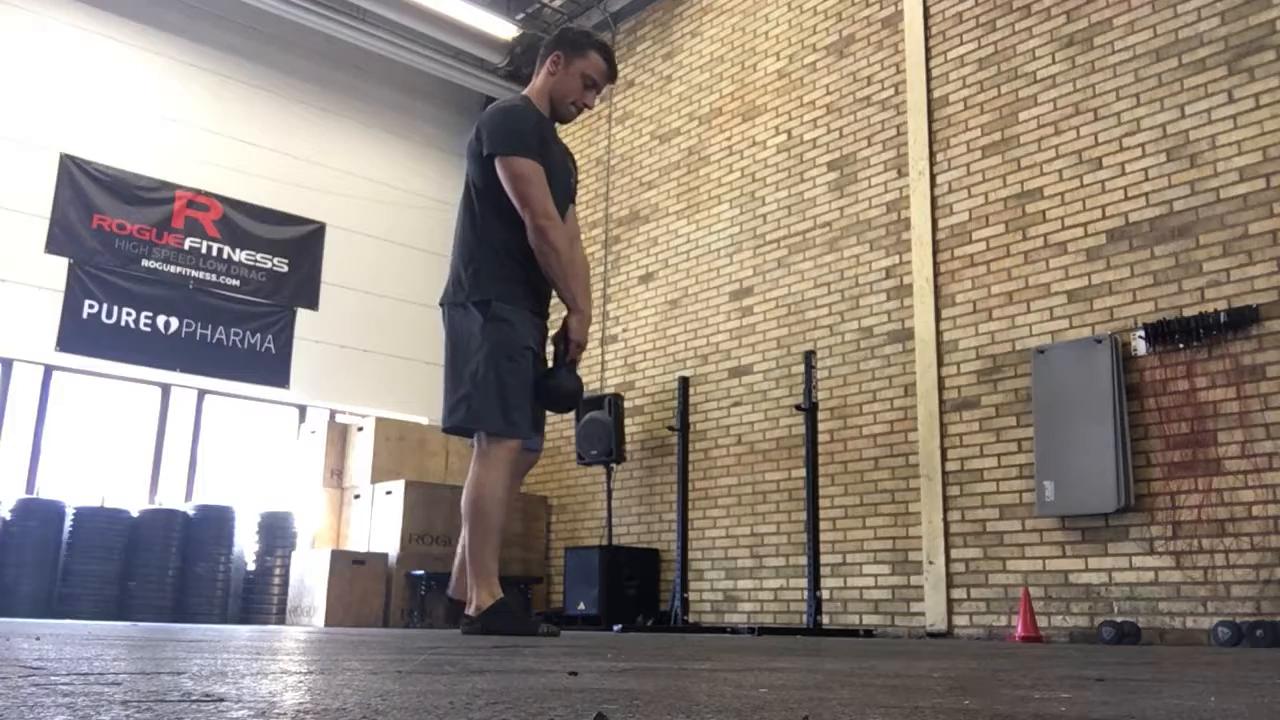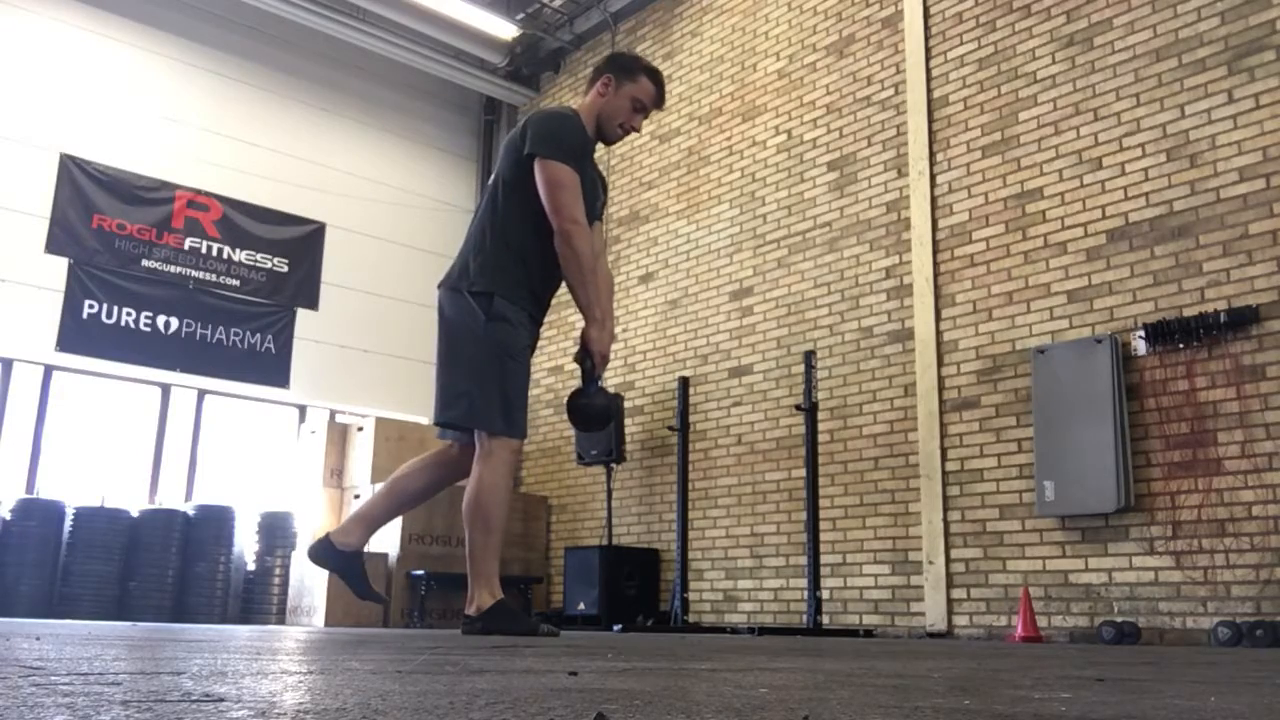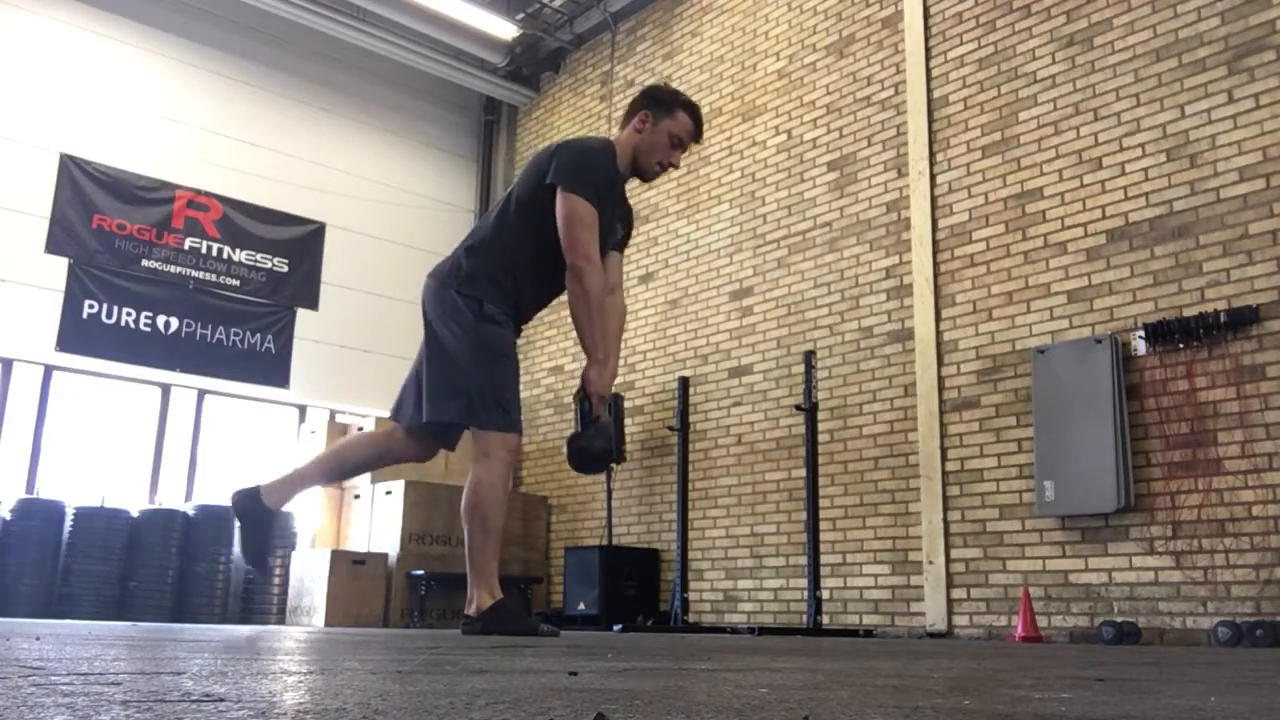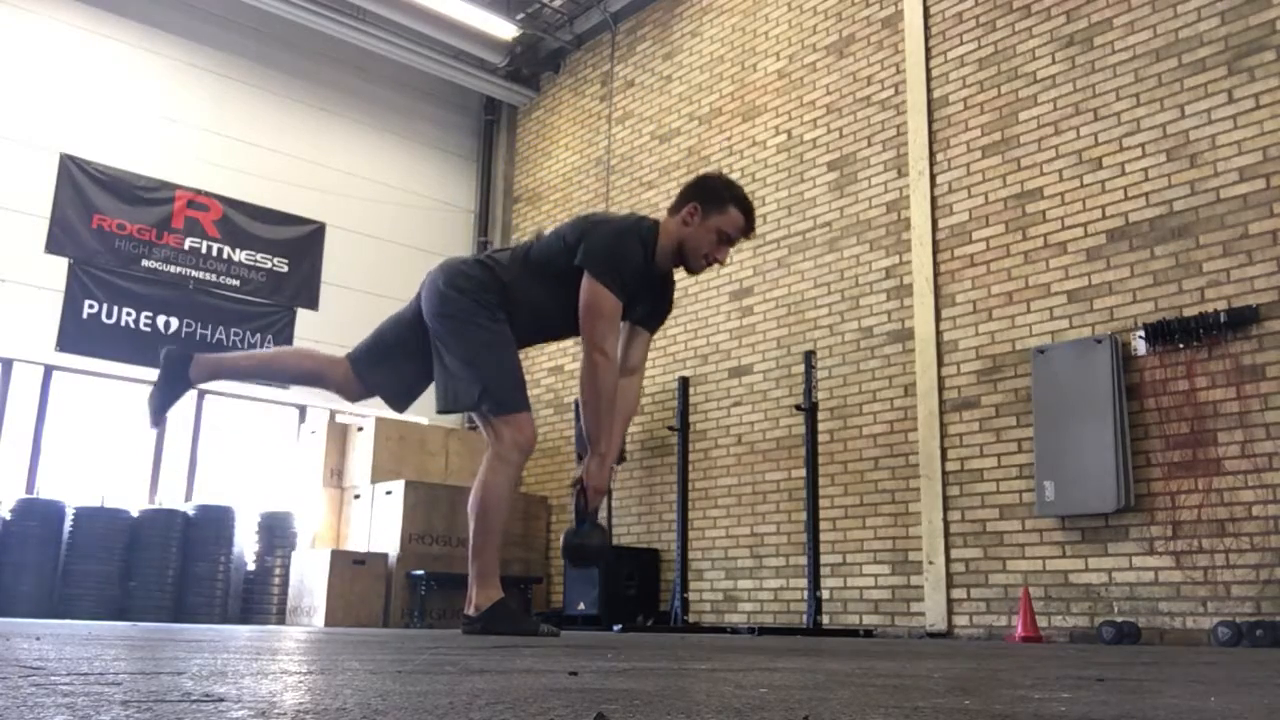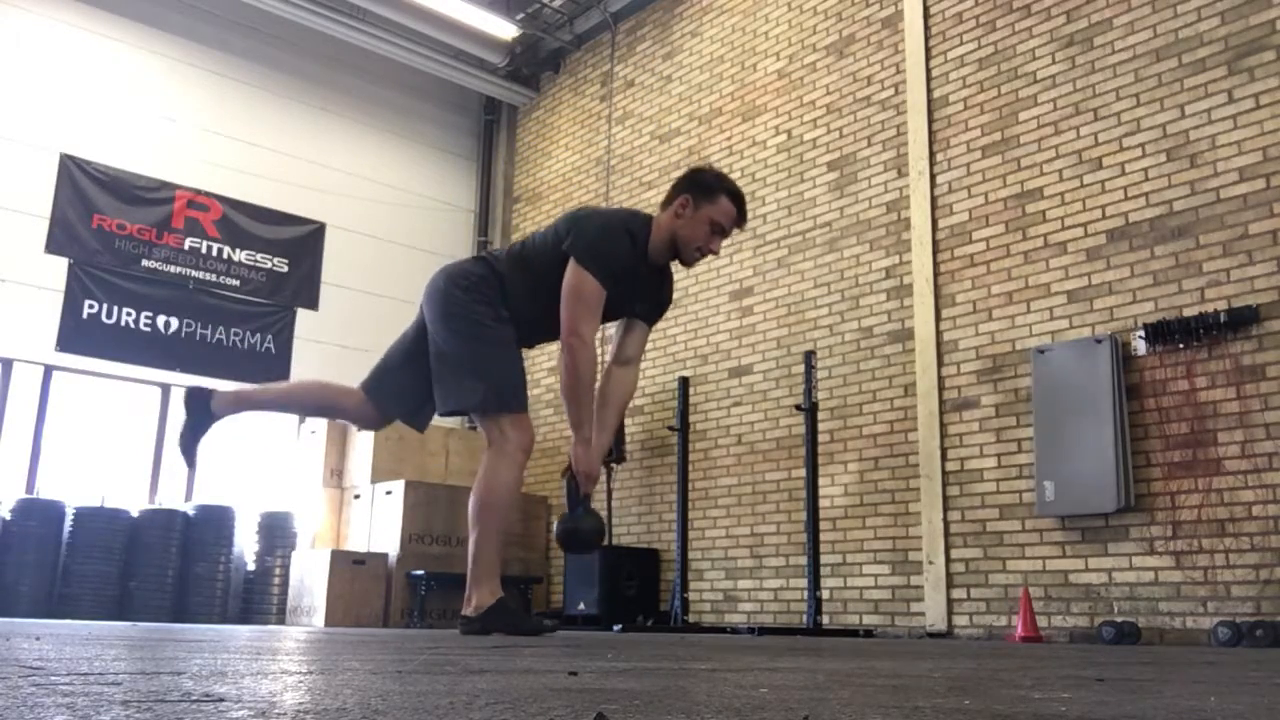
dt=1s
person 1, frame 1
left shoulder: (557, 152)
right shoulder: (510, 120)
left elbow: (570, 240)
right elbow: (540, 225)
left wrist: (579, 312)
right wrist: (577, 311)
left hip: (517, 312)
right hip: (492, 305)
left knee: (517, 450)
right knee: (501, 445)
left ankle: (463, 591)
right ankle: (484, 601)
person 1, frame 2
left shoulder: (591, 174)
right shoulder: (554, 128)
left elbow: (595, 261)
right elbow: (568, 232)
left wrist: (605, 329)
right wrist: (594, 324)
left hip: (502, 309)
right hip: (488, 299)
left knee: (471, 448)
right knee: (499, 444)
left ankle: (345, 540)
right ankle: (484, 603)
person 1, frame 3
left shoulder: (618, 209)
right shoulder: (584, 159)
left elbow: (610, 294)
right elbow: (580, 268)
left wrist: (608, 370)
right wrist: (596, 364)
left hip: (476, 307)
right hip: (470, 296)
left knee: (417, 439)
right knee: (499, 443)
left ankle: (268, 498)
right ankle: (484, 604)
person 1, frame 4
left shoulder: (657, 288)
right shoulder: (618, 242)
left elbow: (629, 374)
right elbow: (598, 357)
left wrist: (608, 456)
right wrist: (596, 457)
left hip: (457, 303)
right hip: (465, 295)
left knee: (348, 378)
right knee: (514, 437)
left ankle: (194, 368)
right ankle: (484, 603)
person 1, frame 5
left shoulder: (656, 285)
right shoulder: (609, 234)
left elbow: (623, 368)
right elbow: (576, 342)
left wrist: (598, 449)
right wrist: (581, 442)
left hip: (462, 306)
right hip: (468, 296)
left knee: (366, 408)
right knee: (512, 440)
left ankle: (215, 403)
right ankle: (483, 602)
